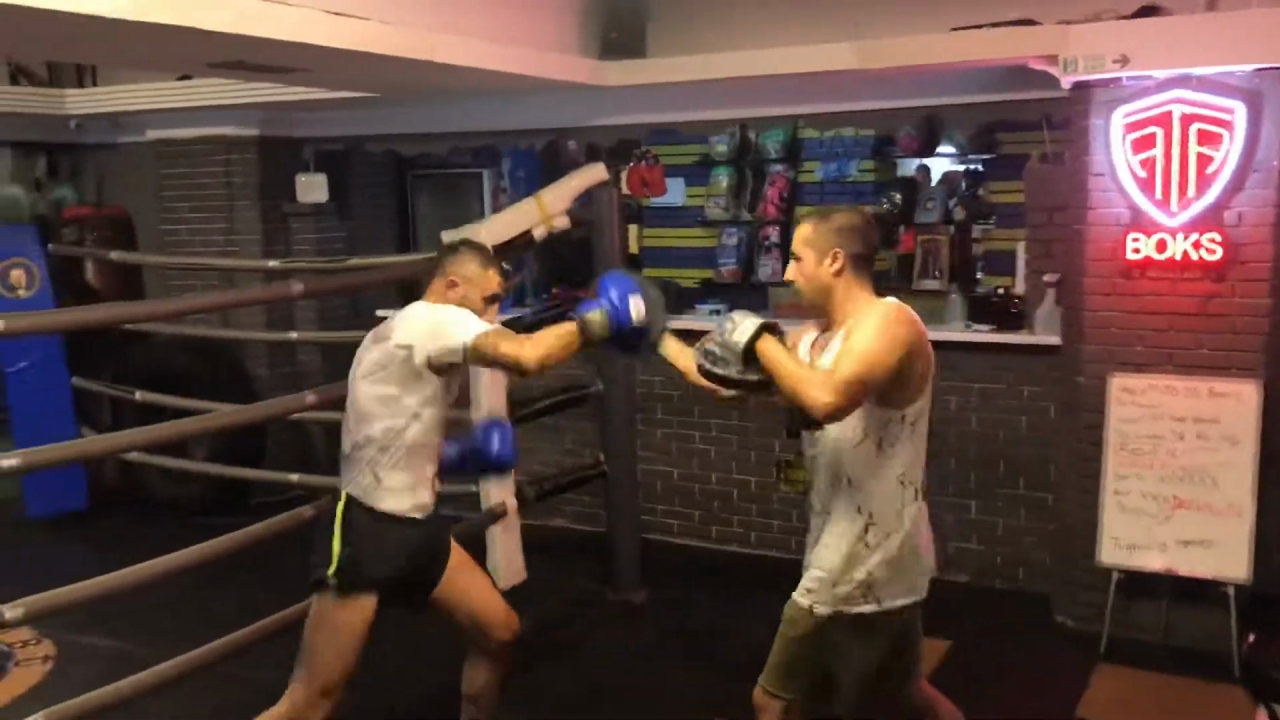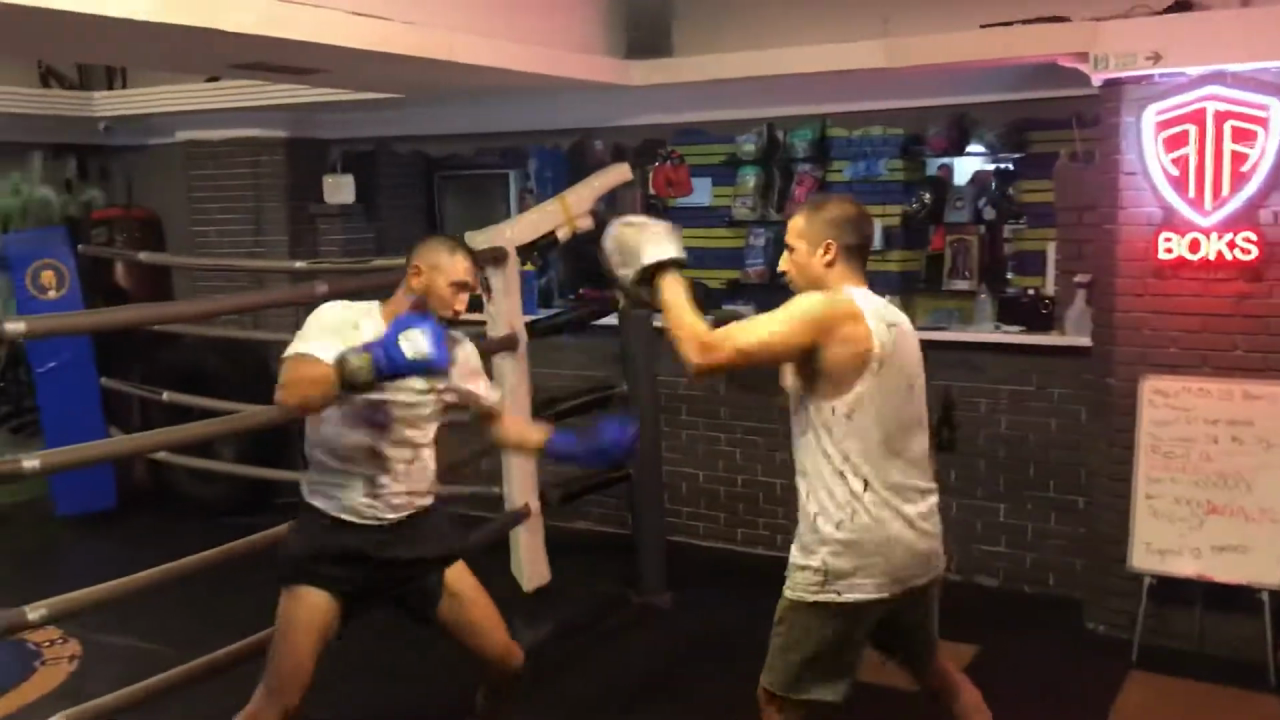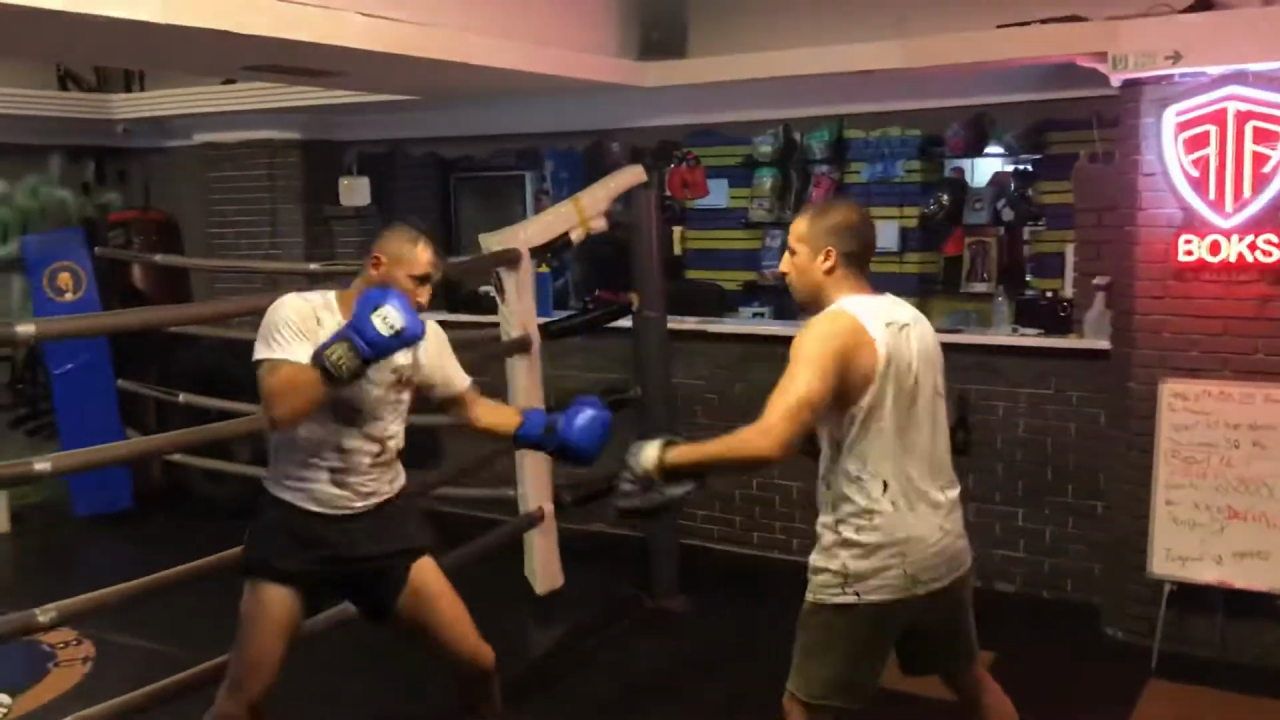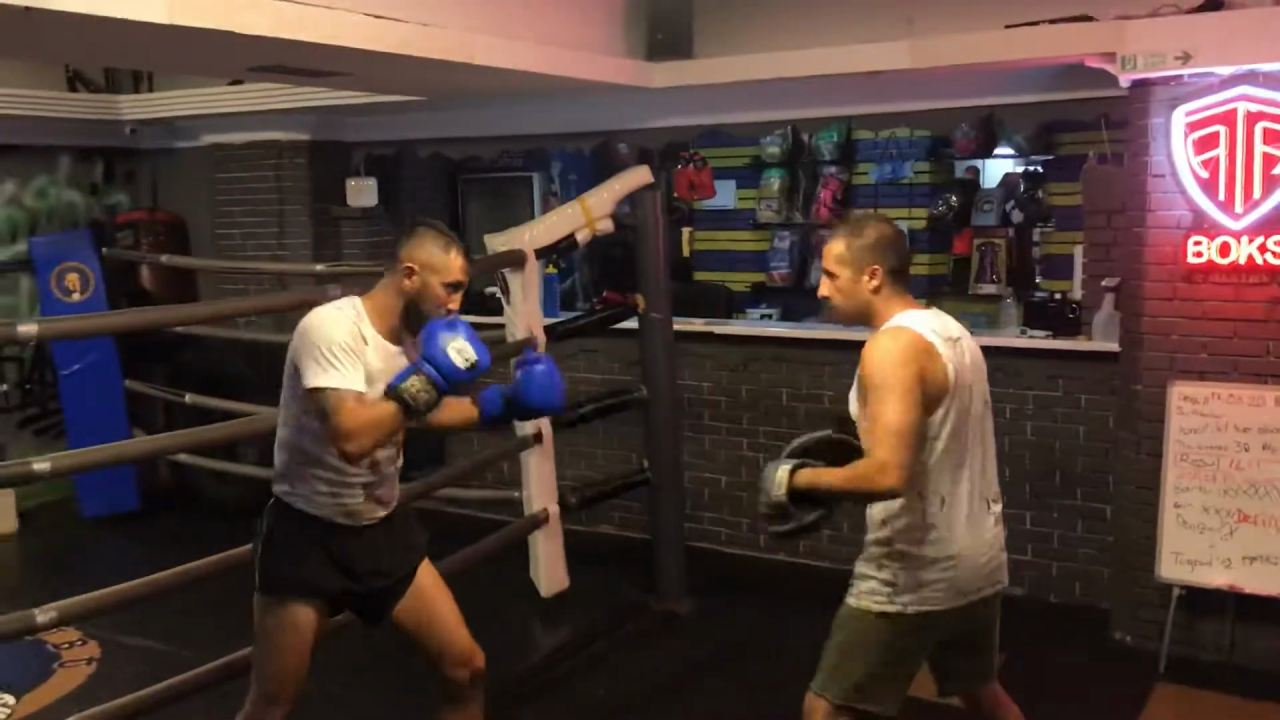
dt=0.2s
person 1, frame 1
left shoulder: (887, 322)
right shoulder: (823, 340)
left elbow: (827, 400)
right elbow: (731, 386)
left wrist: (756, 339)
left hip: (864, 563)
right hip: (880, 554)
person 1, frame 2
left shoulder: (826, 312)
right shoulder: (890, 320)
left elbow: (703, 354)
left wrist: (660, 269)
left hip: (846, 557)
right hip: (917, 544)
right knee: (932, 669)
person 1, frame 3
left shoulder: (832, 331)
right shoulder: (911, 320)
left elbow: (768, 442)
left wrist: (665, 458)
right wrist: (827, 416)
left hip: (869, 562)
right hip: (941, 545)
right knee: (968, 676)
person 1, frame 4
left shoulder: (892, 347)
right shoulder: (951, 331)
left elbow: (890, 476)
left wrist: (796, 479)
right wrist: (849, 455)
left hip: (914, 573)
right hip: (980, 560)
person 2, frame 1
left shoulder: (413, 332)
right shoulder: (428, 322)
right elbow: (524, 358)
left wrist: (461, 455)
right wrist: (603, 317)
left hip: (411, 521)
right hip: (367, 528)
left knee: (500, 630)
person 2, frame 2
left shoulder: (452, 350)
right shoulder: (337, 320)
left elbow: (499, 422)
right elbow: (292, 395)
left wrist: (576, 444)
right wrist: (374, 360)
left hip: (414, 528)
right hip: (333, 530)
left knee: (506, 660)
person 2, frame 3
left shoulder: (422, 336)
right shoulder: (296, 313)
left elbow: (471, 408)
right elbow: (281, 408)
left wrist: (547, 430)
right wrist: (355, 346)
left hip: (383, 517)
right hip: (297, 522)
left knee: (477, 659)
person 2, frame 4
left shoulder: (421, 340)
right shoulder: (328, 328)
right elbow: (353, 437)
left wrist: (502, 401)
right wrist: (430, 377)
left hip: (382, 527)
right hip: (305, 532)
left knee: (466, 665)
